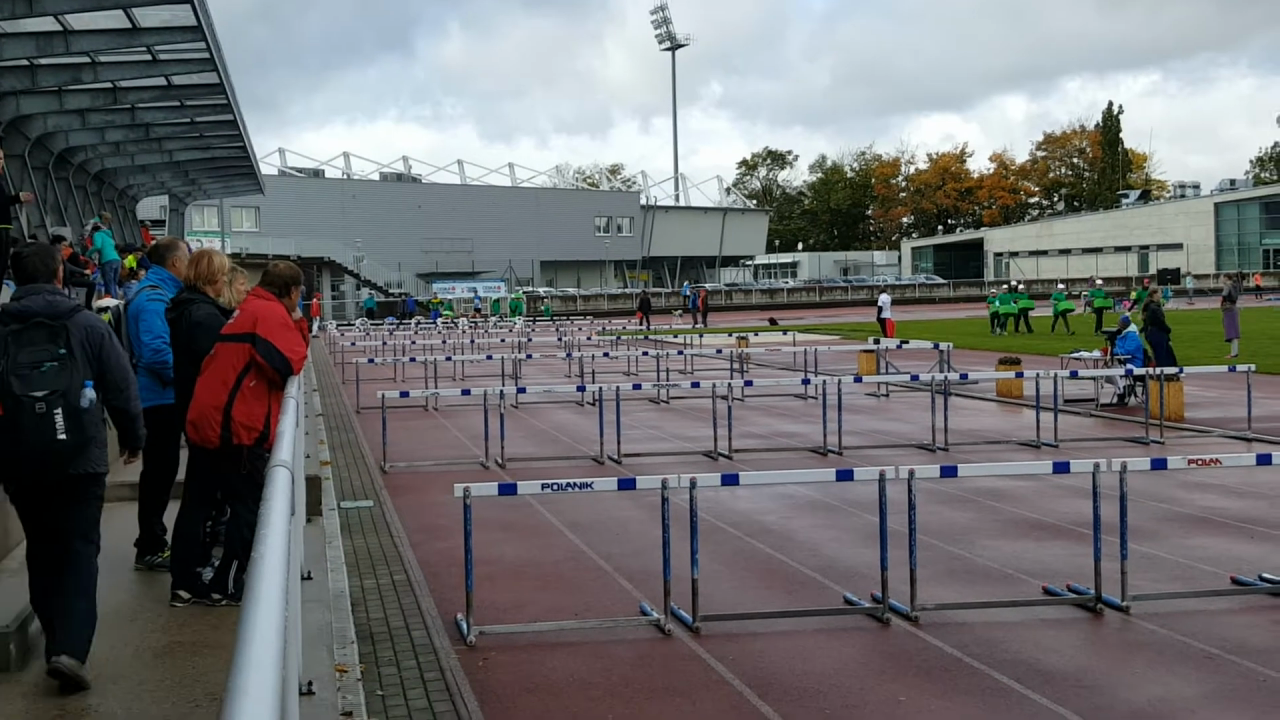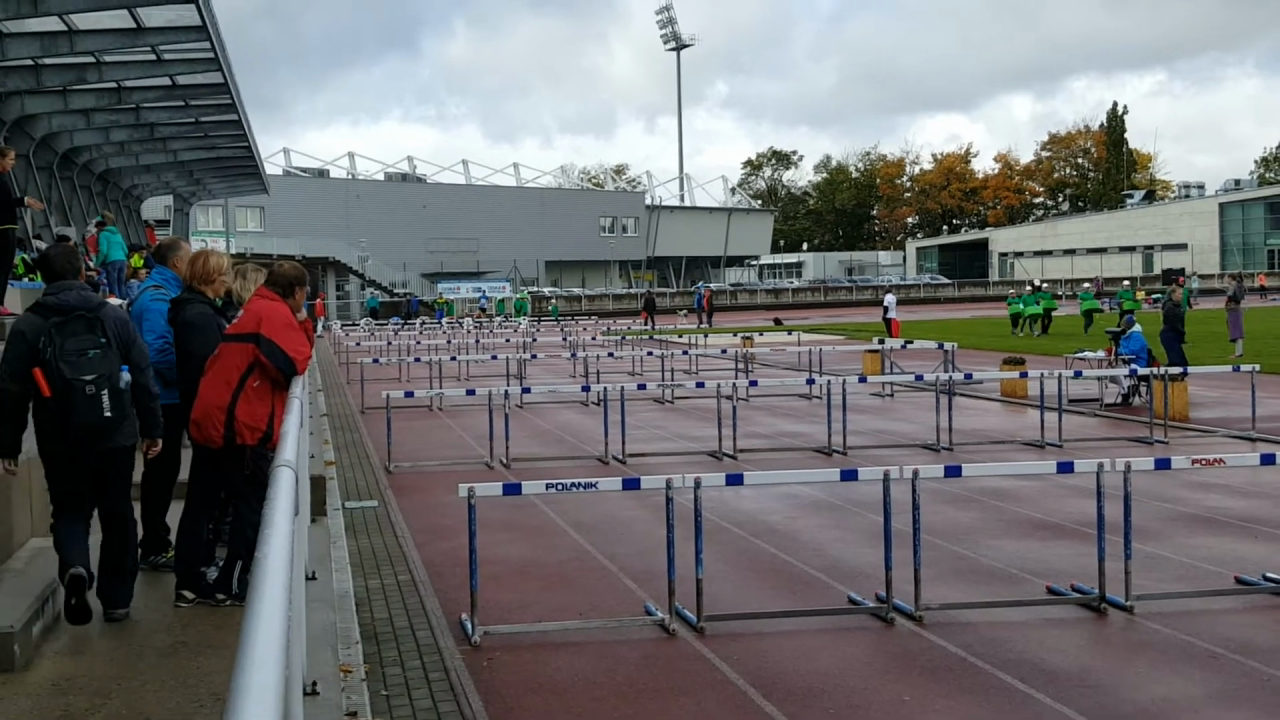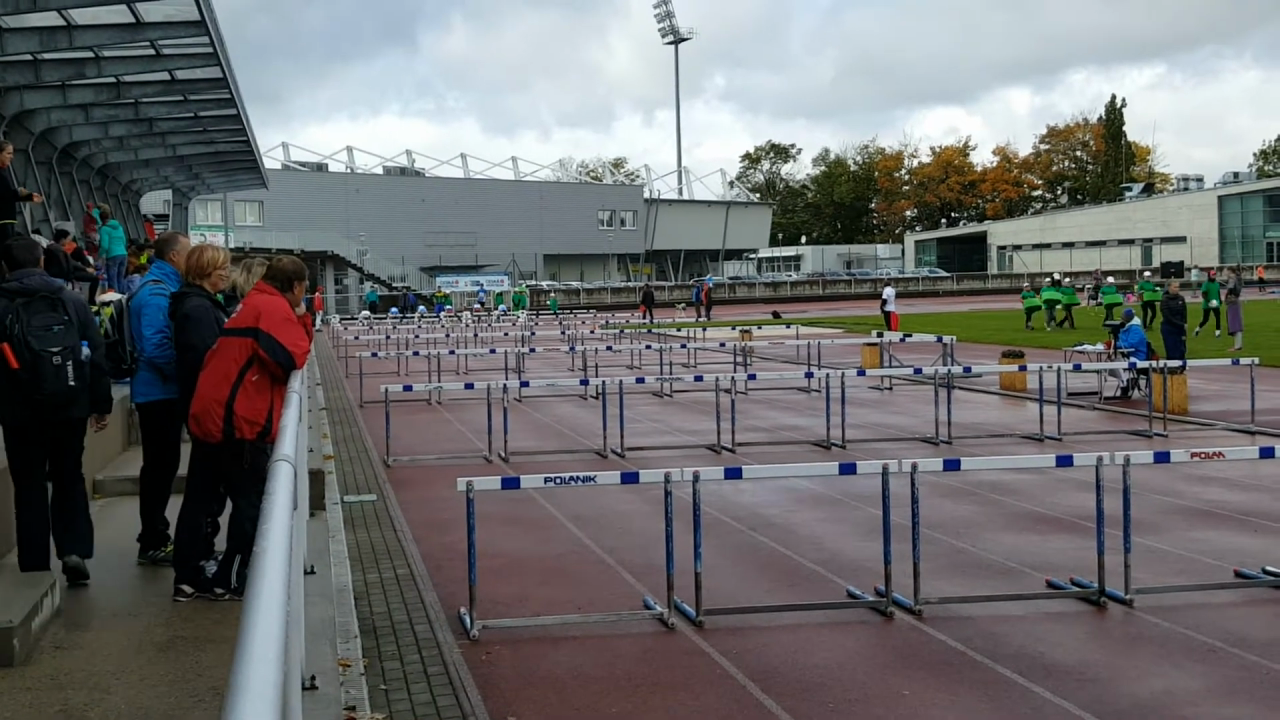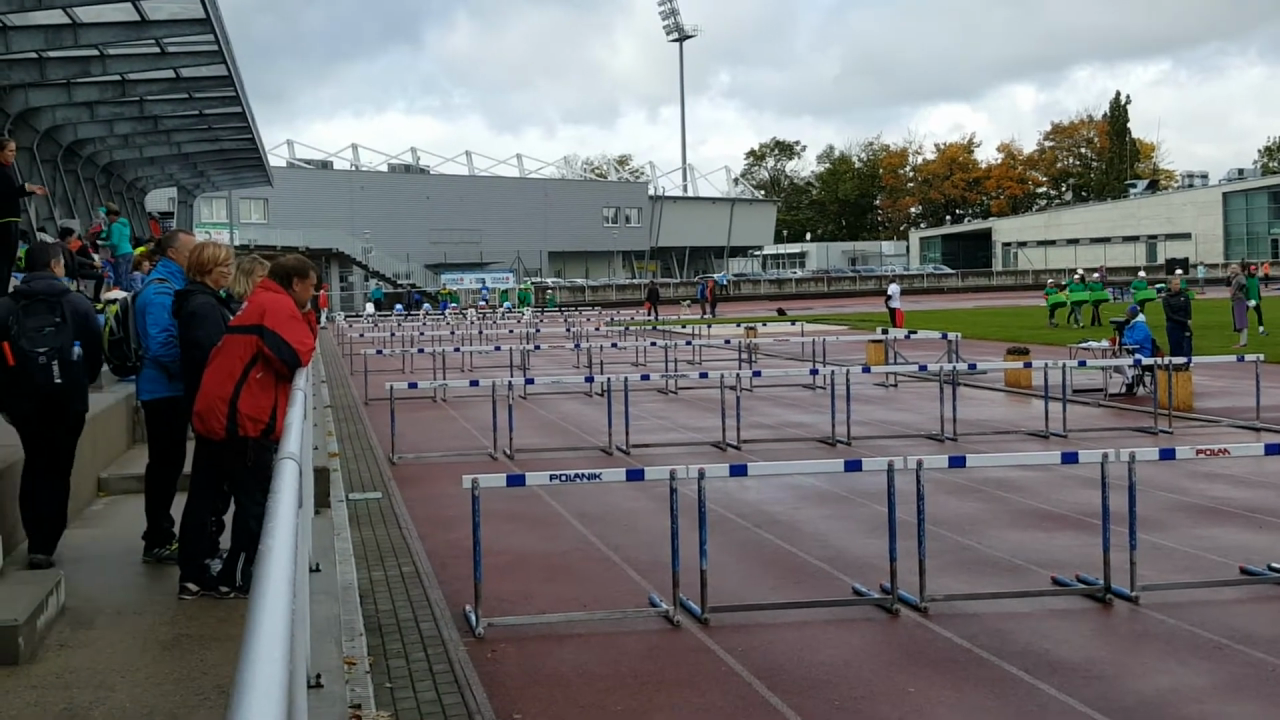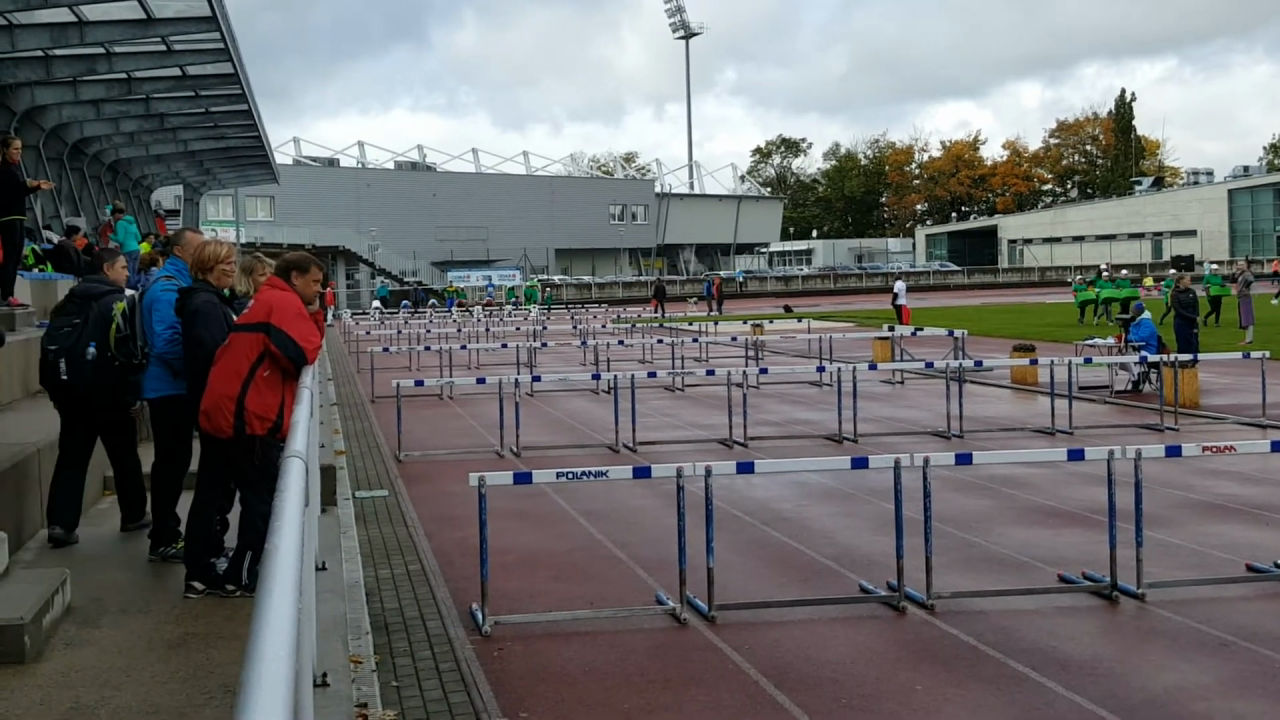
dt=0.7s
person 1, frame 1
right shoulder: (89, 326)
right elbow: (122, 393)
right wrist: (132, 439)
right hip: (81, 463)
left knee: (43, 551)
right knee: (80, 554)
left ankle: (58, 638)
right ankle: (68, 649)
person 1, frame 2
right shoulder: (115, 317)
right elbow: (143, 379)
right wrist: (152, 428)
left hip: (59, 442)
right hip: (115, 436)
left knee: (70, 513)
right knee: (117, 516)
left ankle: (75, 570)
right ankle: (117, 600)
person 1, frame 3
right shoulder: (73, 302)
right elbow: (97, 356)
right wrist: (101, 404)
right hip: (71, 409)
left knee: (30, 490)
right knee: (69, 483)
left ankle: (37, 569)
right ankle: (74, 554)
person 1, frame 4
right shoulder: (77, 303)
right elbow: (95, 354)
right wrist: (77, 385)
right hip: (67, 401)
left knee: (35, 462)
right knee: (56, 471)
left ankle: (36, 533)
right ankle: (42, 546)
person 1, frame 5
left shoulder: (65, 303)
right shoulder: (119, 302)
left elbow: (49, 348)
right elbow: (130, 351)
left wrist: (55, 391)
right wrist: (135, 392)
left hip: (72, 393)
right hip: (110, 394)
left knee: (71, 457)
right knee: (124, 455)
left ankle: (60, 521)
right ankle: (133, 515)
person 2, frame 1
left shoulder: (189, 309)
right shoulder: (204, 315)
left knee: (203, 489)
right knee: (201, 492)
left ankle: (196, 562)
right ankle: (184, 582)
person 2, frame 2
left shoulder: (202, 310)
right shoulder: (198, 315)
right elbow: (209, 367)
left knee: (209, 491)
right knee: (204, 494)
left ankle: (201, 564)
right ankle: (190, 581)
person 2, frame 3
left shoulder: (205, 304)
right shoulder: (197, 308)
right elbow: (206, 361)
left knee: (209, 484)
right knee: (203, 487)
left ankle: (200, 558)
right ankle: (188, 575)
person 2, frame 4
left shoulder: (210, 301)
right shoulder: (202, 306)
right elbow: (211, 358)
left knee: (214, 482)
right knee: (208, 485)
left ankle: (206, 555)
right ankle: (193, 573)
person 2, frame 5
left shoulder: (215, 300)
right shoulder: (204, 304)
right elbow: (213, 358)
left knee: (220, 480)
right knee: (214, 483)
left ankle: (212, 553)
right ankle: (200, 569)
person 3, frame 1
left shoulder: (249, 309)
right shoulder: (271, 313)
right elbow: (288, 364)
left wrist: (297, 325)
right wrist: (297, 324)
left hip: (212, 421)
right hip: (237, 426)
right knee: (249, 507)
right ankle: (226, 587)
person 3, frame 2
left shoulder: (255, 309)
right shoulder: (276, 314)
right elbow: (294, 365)
left wrist: (301, 327)
right wrist: (303, 325)
left hip: (216, 419)
right hip: (241, 425)
right knee: (253, 507)
right ankle: (230, 587)
person 3, frame 3
left shoulder: (255, 303)
right shoulder: (274, 308)
left elbow: (272, 353)
right elbow: (291, 360)
left wrist: (301, 321)
right wrist: (301, 320)
left hip: (216, 415)
right hip: (239, 420)
left knee: (245, 499)
right knee: (251, 502)
left ankle: (193, 576)
right ankle: (229, 581)
person 3, frame 4
left shoulder: (260, 302)
right shoulder: (278, 306)
left elbow: (290, 351)
right elbow: (296, 357)
left wrist: (306, 317)
right wrist: (305, 319)
left hip: (220, 413)
right hip: (243, 418)
left knee: (234, 497)
right knee: (255, 501)
left ankle: (201, 575)
right ankle: (234, 580)
person 3, frame 5
left shoulder: (267, 300)
right shoulder: (286, 303)
right elbow: (302, 355)
left wrist: (313, 316)
right wrist: (312, 318)
left hip: (223, 412)
right hip: (249, 417)
left knee: (214, 495)
right knee: (261, 500)
left ankle: (200, 574)
right ankle: (240, 578)
person 4, frame 1
left shoulder: (159, 292)
right shoulder: (155, 298)
right elbow: (156, 352)
left hip: (161, 396)
right hip: (160, 397)
left knee: (162, 470)
right knee: (159, 471)
left ankle: (153, 541)
right ankle: (150, 549)
person 4, frame 2
left shoulder: (163, 292)
right shoulder: (158, 298)
right elbow: (159, 353)
left hip: (165, 395)
right hip: (162, 396)
left knee: (164, 470)
right knee: (161, 471)
left ankle: (157, 541)
right ankle: (153, 549)
person 4, frame 3
left shoulder: (164, 287)
right shoulder: (158, 293)
right elbow: (157, 348)
left hip: (163, 390)
right hip: (160, 392)
left knee: (163, 464)
right knee: (160, 465)
left ankle: (156, 536)
right ankle: (152, 544)
person 4, frame 4
left shoulder: (170, 286)
right shoulder: (162, 291)
right elbow: (163, 346)
left hip: (169, 388)
right hip: (165, 389)
left knee: (168, 463)
right knee: (165, 464)
left ankle: (161, 534)
right ankle: (157, 542)
person 4, frame 5
left shoulder: (179, 283)
right shoulder: (169, 288)
right elbow: (168, 344)
left hip: (174, 387)
right hip: (170, 388)
left knee: (174, 461)
right knee: (172, 462)
left ankle: (167, 532)
right ankle: (163, 541)
